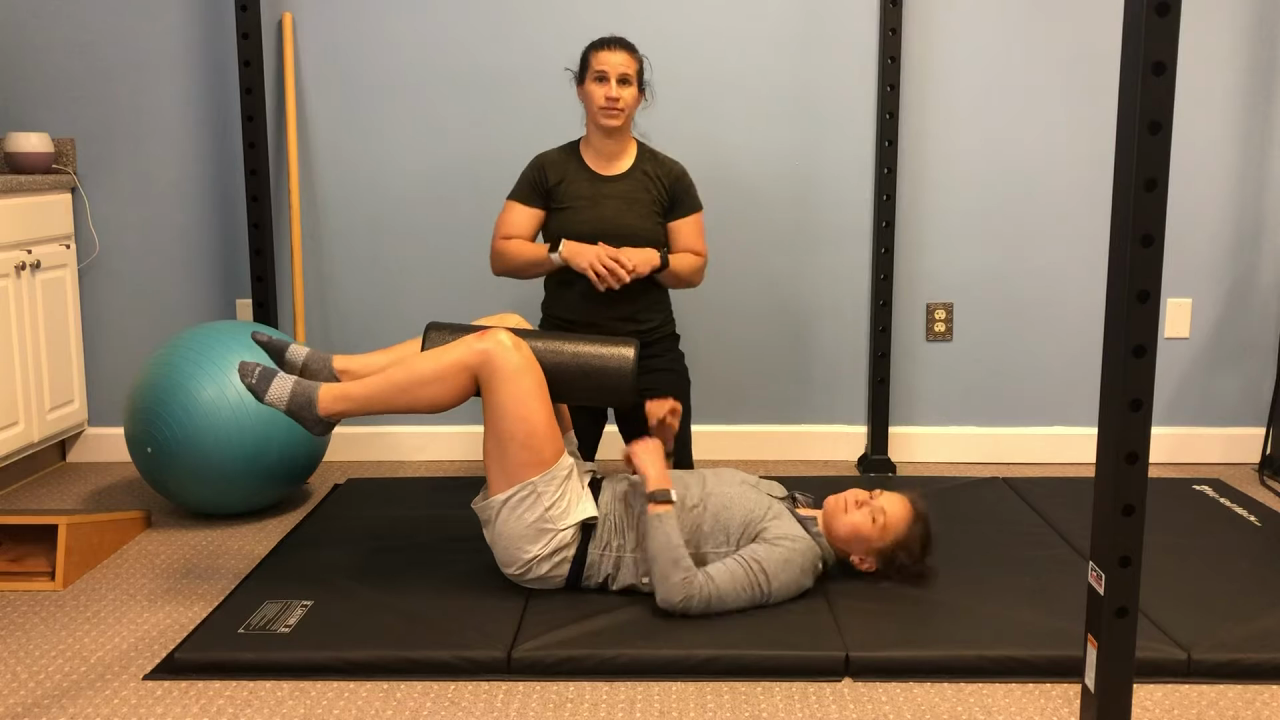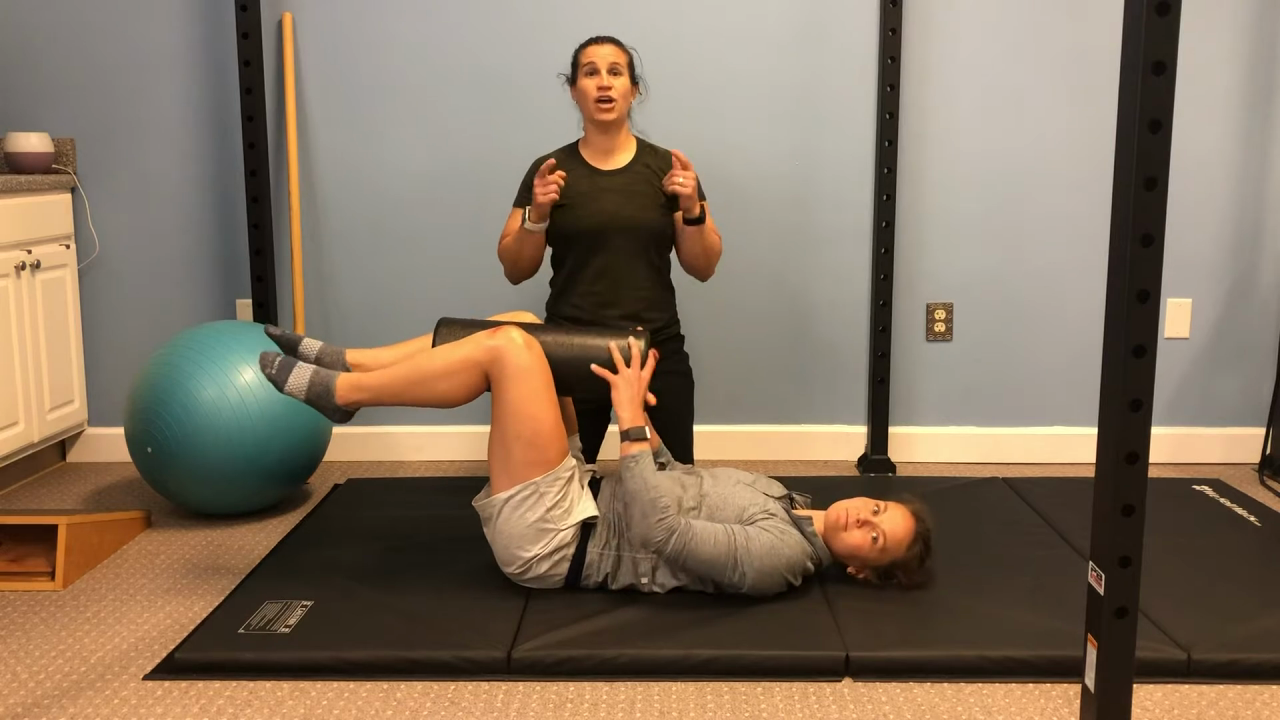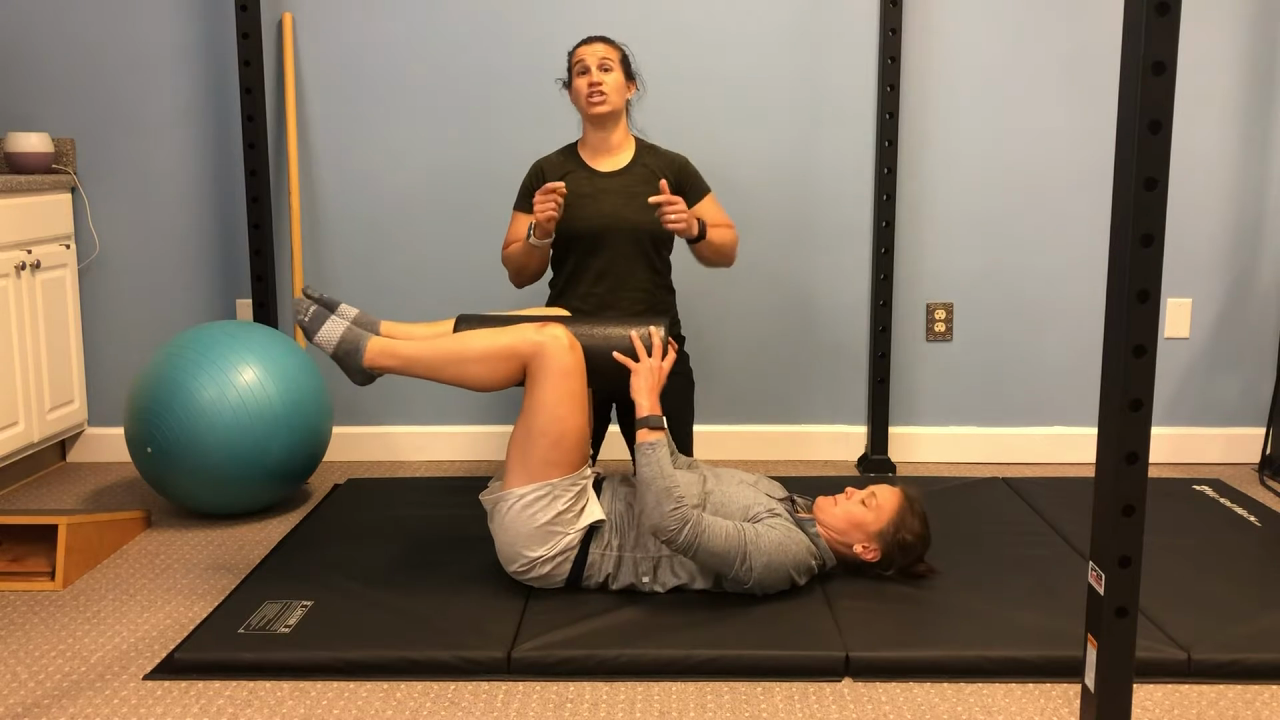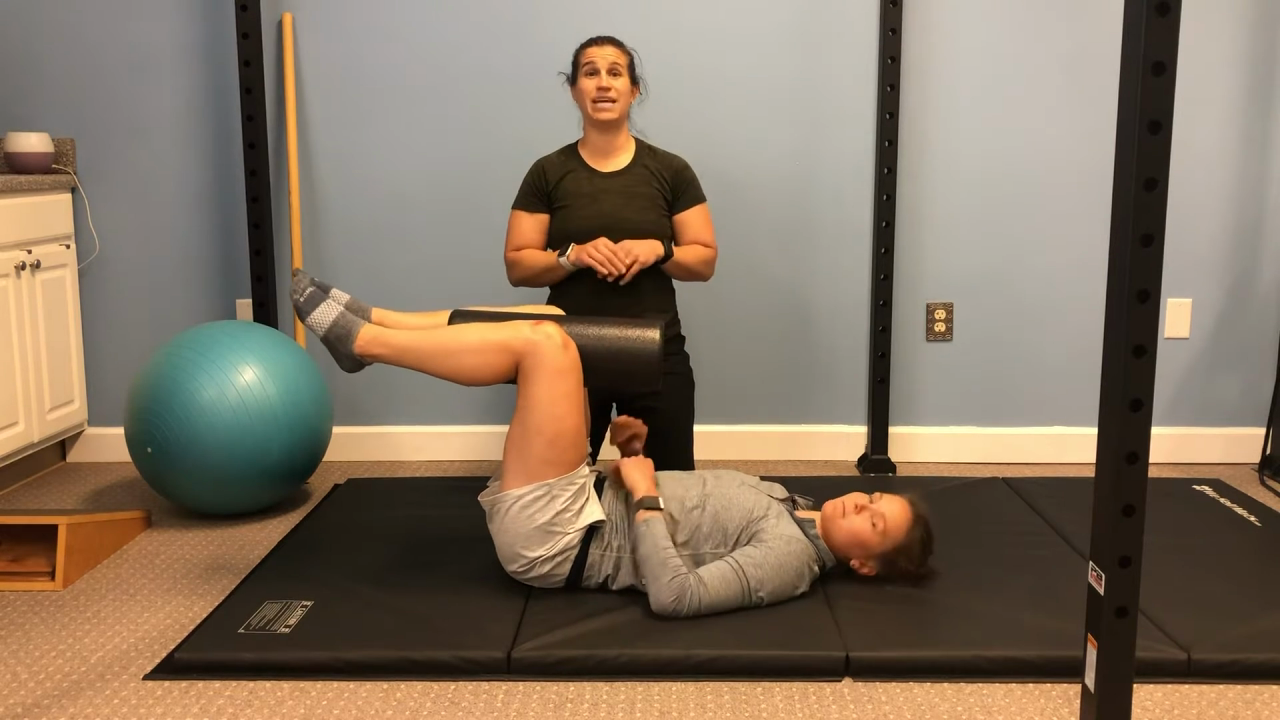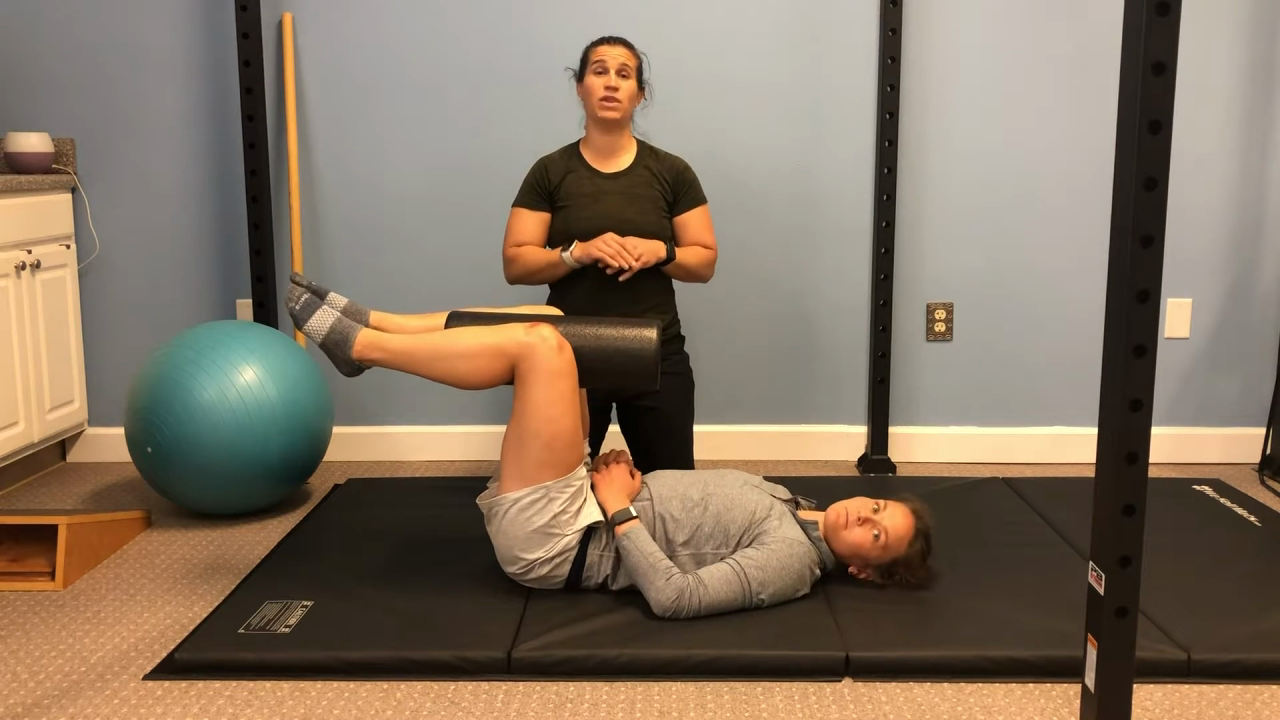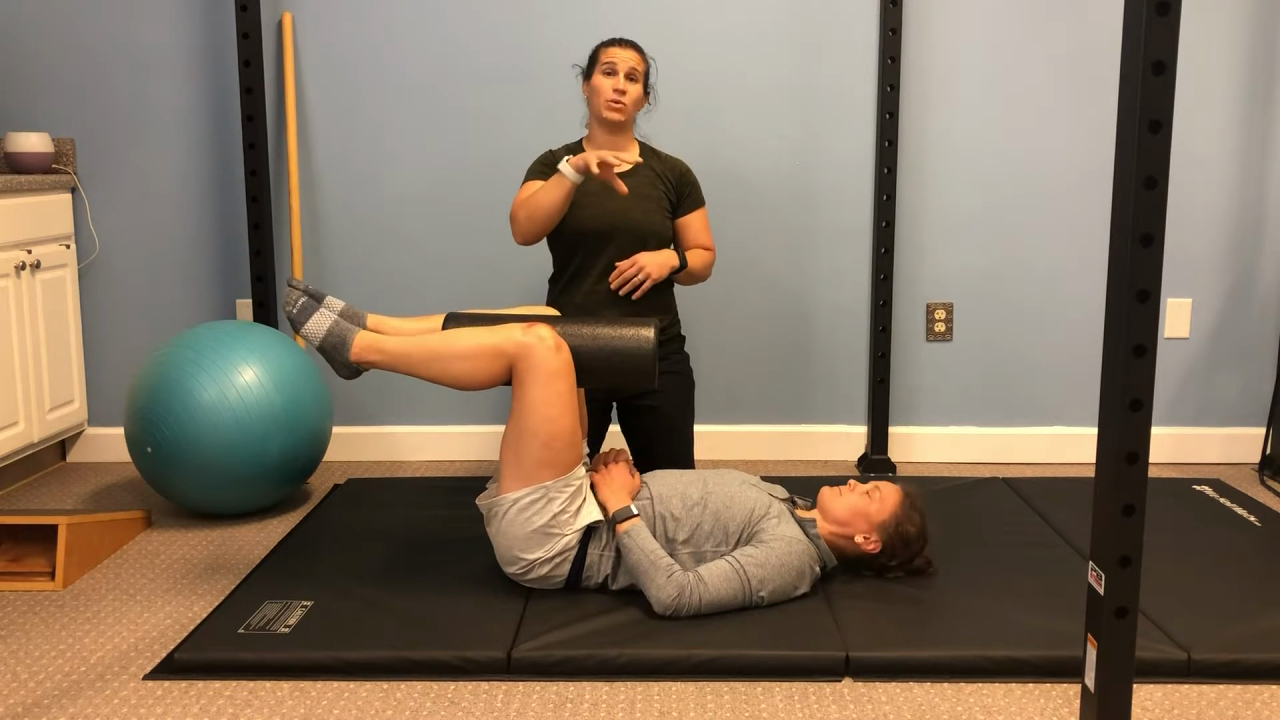
dt=0.7s
person 1, frame 1
left shoulder: (796, 557)
right shoulder: (789, 505)
left elbow: (680, 591)
left wrist: (654, 481)
right wrist: (661, 444)
left hip: (550, 540)
right hip: (585, 499)
left knee: (498, 352)
right knee: (507, 329)
left ankle: (319, 402)
right ankle: (329, 369)
person 1, frame 2
left shoulder: (779, 557)
right shoulder: (791, 507)
left elbow: (659, 531)
left wrist: (627, 418)
right wrist: (642, 416)
left hip: (547, 540)
right hip: (584, 497)
left knee: (508, 348)
right knee: (520, 325)
left ankle: (335, 390)
right ankle: (342, 363)
person 1, frame 3
left shoulder: (785, 555)
right shoulder: (788, 508)
left elbow: (670, 522)
right elbow: (682, 480)
left wrist: (645, 407)
right wrist: (654, 398)
left hip: (550, 540)
right hip: (588, 504)
left knee: (553, 344)
right knee: (555, 322)
left ankle: (364, 353)
right ankle: (371, 332)
person 1, frame 4
left shoulder: (791, 558)
right shoulder: (784, 505)
left elbow: (675, 595)
left wrist: (646, 497)
right wrist: (636, 450)
left hip: (551, 539)
right hip: (589, 499)
left knee: (544, 344)
right knee: (547, 320)
left ankle: (360, 340)
right ankle: (366, 319)
person 1, frame 5
left shoulder: (792, 561)
right shoulder: (784, 501)
left elbow: (674, 596)
left wrist: (620, 511)
right wrist: (625, 479)
left hip: (553, 540)
right hip: (586, 506)
left knee: (540, 345)
right knee: (546, 322)
left ankle: (358, 345)
right ankle: (363, 321)
person 1, frame 6
left shoulder: (792, 558)
right shoulder: (784, 507)
left elbow: (676, 595)
left wrist: (621, 508)
right wrist: (624, 480)
left hip: (551, 541)
right hip: (586, 508)
left knee: (536, 345)
right knee: (543, 321)
left ankle: (358, 348)
right ankle: (364, 325)
person 2, frame 1
left shoulder: (668, 175)
right shoulder: (547, 169)
left elbow: (695, 266)
right elbow: (502, 256)
left wrist: (654, 259)
right wrist: (567, 251)
left hip: (651, 355)
person 2, frame 2
left shoulder: (668, 167)
right shoulder: (550, 170)
left elbow: (704, 267)
right elbow: (514, 270)
left wrist: (692, 208)
right wrist: (538, 214)
left hip: (657, 353)
person 2, frame 3
left shoulder: (671, 168)
right shoulder: (548, 173)
left elbow: (726, 248)
right elbow: (517, 273)
left wrist: (692, 228)
right wrist: (540, 230)
person 2, frame 4
left shoulder: (671, 170)
right shoulder: (547, 173)
left elbow: (704, 261)
right elbow: (517, 266)
left wrist: (656, 250)
right wrist: (574, 256)
left hip: (657, 356)
person 2, frame 5
left shoulder: (672, 172)
right shoulder: (549, 172)
left elbow: (705, 262)
right elbow: (515, 266)
left wrist: (658, 251)
right wrist: (576, 253)
left hip: (656, 356)
person 2, frame 6
left shoulder: (672, 173)
right shoulder: (555, 164)
left elbow: (704, 257)
right elbow: (523, 230)
left wrist: (671, 261)
right wrist: (577, 169)
left hip: (656, 356)
